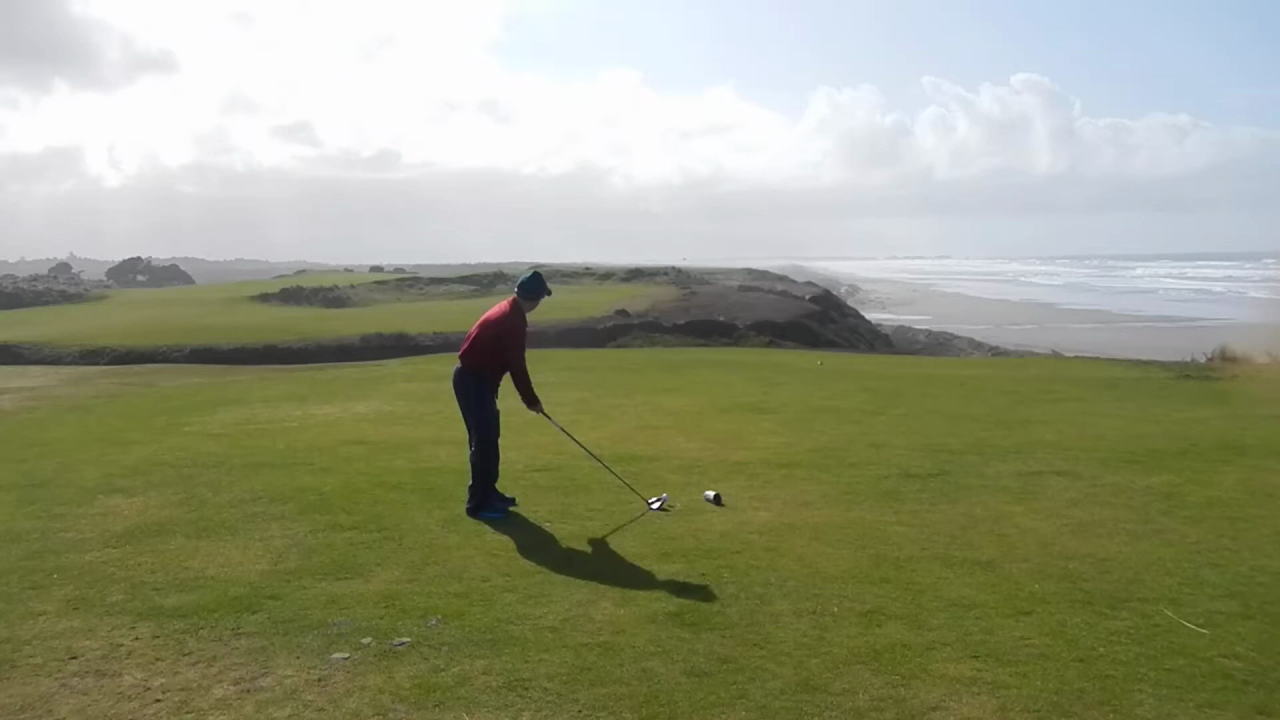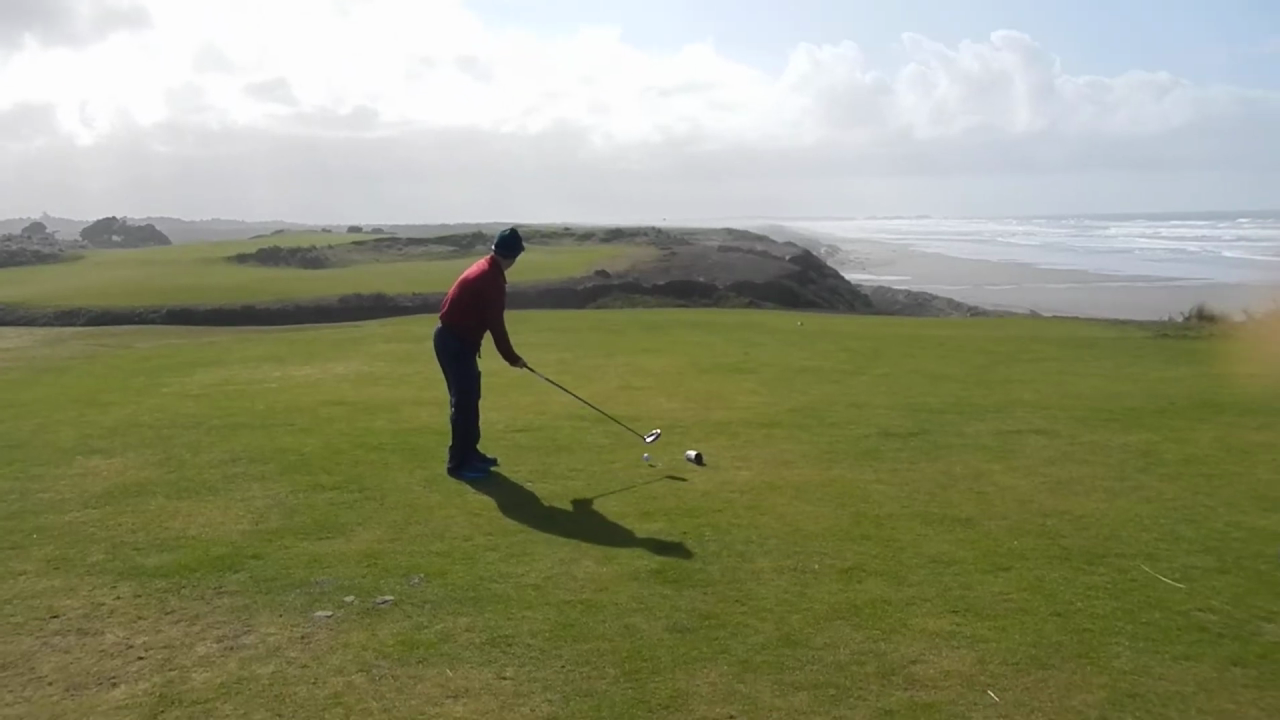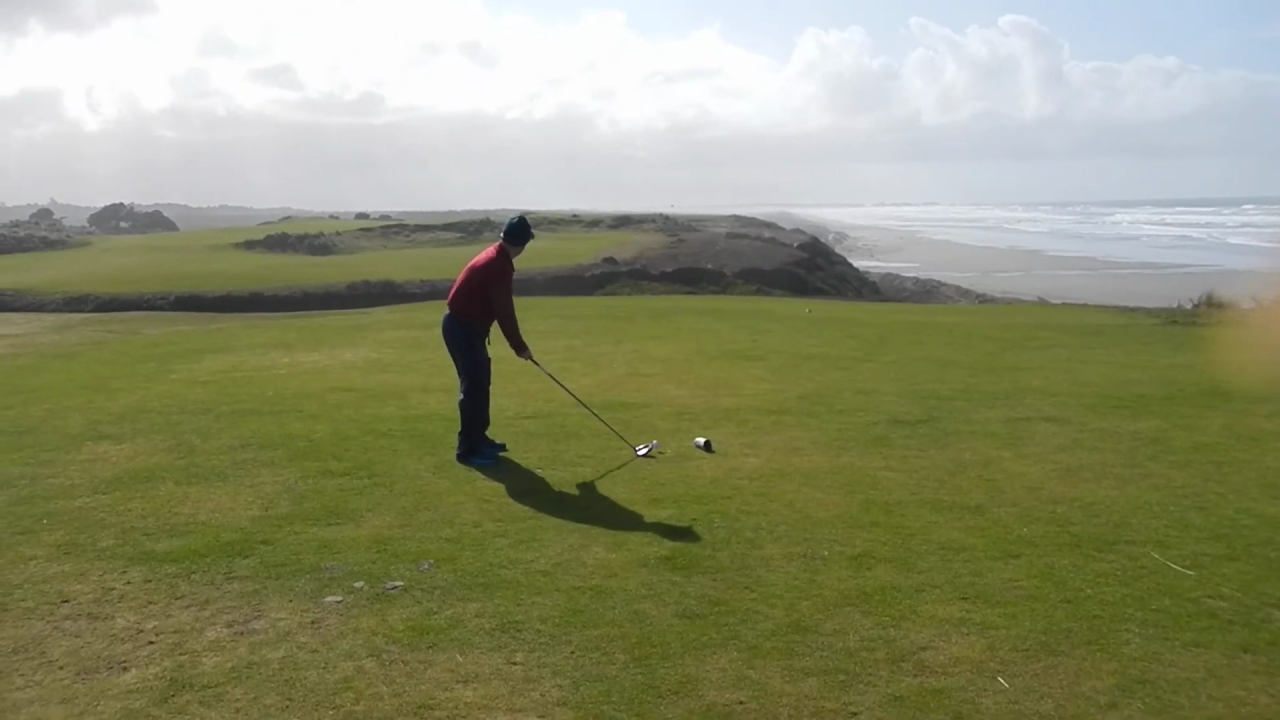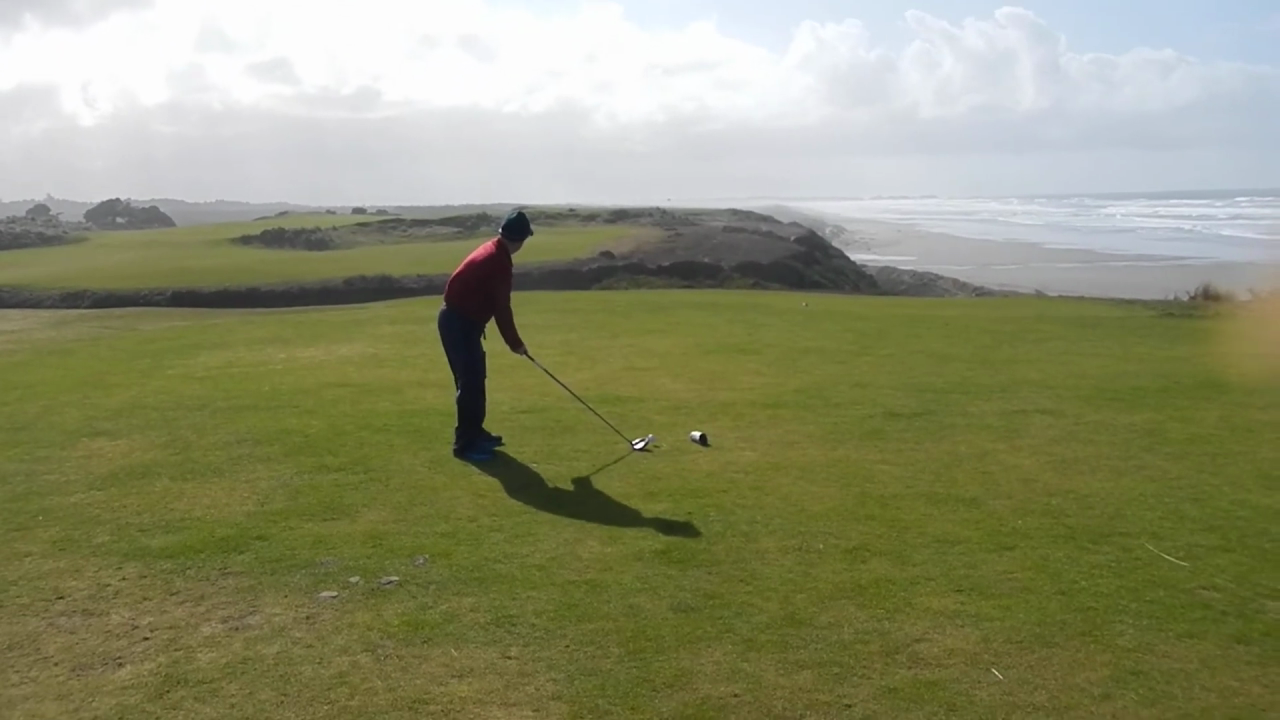
dt=0.7s
person 1, frame 1
left shoulder: (507, 311)
right shoulder: (512, 320)
left elbow: (511, 362)
right elbow: (517, 366)
left wrist: (529, 398)
right wrist: (532, 400)
left hip: (475, 377)
right hip: (473, 380)
left knee: (488, 438)
right knee: (484, 440)
left ankle: (488, 493)
right ankle: (477, 503)
person 1, frame 2
left shoulder: (484, 269)
right shoulder: (491, 278)
left elbow: (488, 319)
right elbow: (495, 324)
left wrist: (509, 355)
right wrist: (511, 357)
left hip: (455, 337)
right hip: (455, 340)
left knee: (469, 397)
right knee: (465, 400)
left ankle: (469, 452)
right ankle: (459, 462)
person 1, frame 3
left shoulder: (495, 257)
right shoulder: (498, 265)
left elbow: (503, 307)
right elbow: (503, 311)
left wrist: (517, 343)
right wrist: (519, 346)
left hip: (467, 324)
right hip: (462, 326)
left knee: (480, 382)
right knee: (473, 386)
left ankle: (479, 438)
right ankle: (467, 448)
person 1, frame 4
left shoulder: (491, 251)
right shoulder: (499, 262)
left elbow: (494, 303)
right elbow: (502, 308)
left wrist: (512, 341)
right wrist: (515, 343)
left hip: (459, 318)
right hip: (460, 322)
left knee: (475, 378)
right knee: (470, 382)
left ankle: (475, 431)
right ankle: (464, 443)
